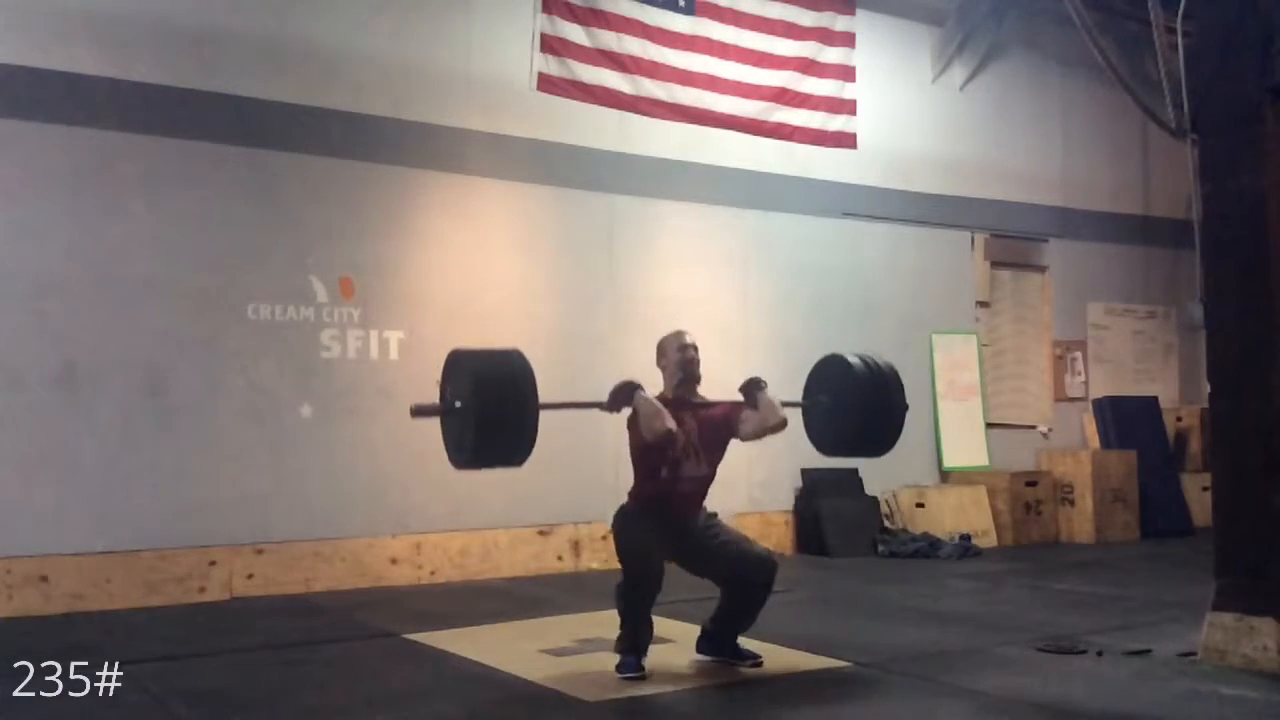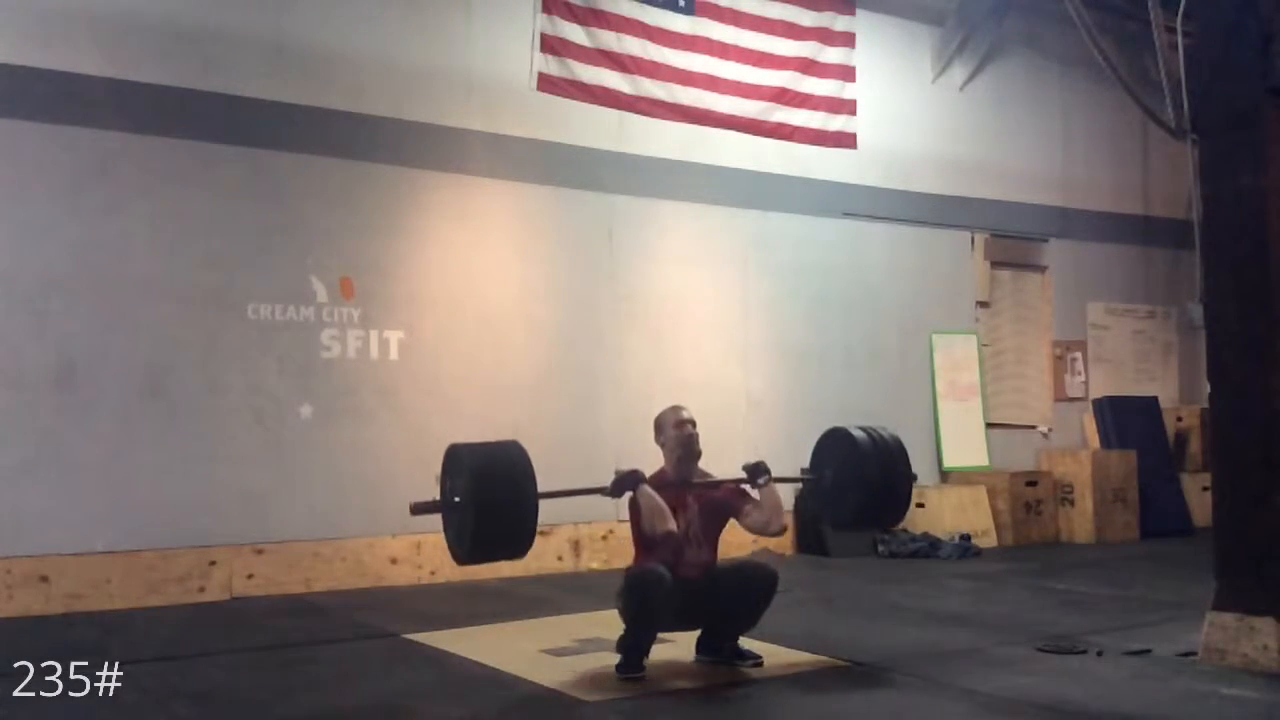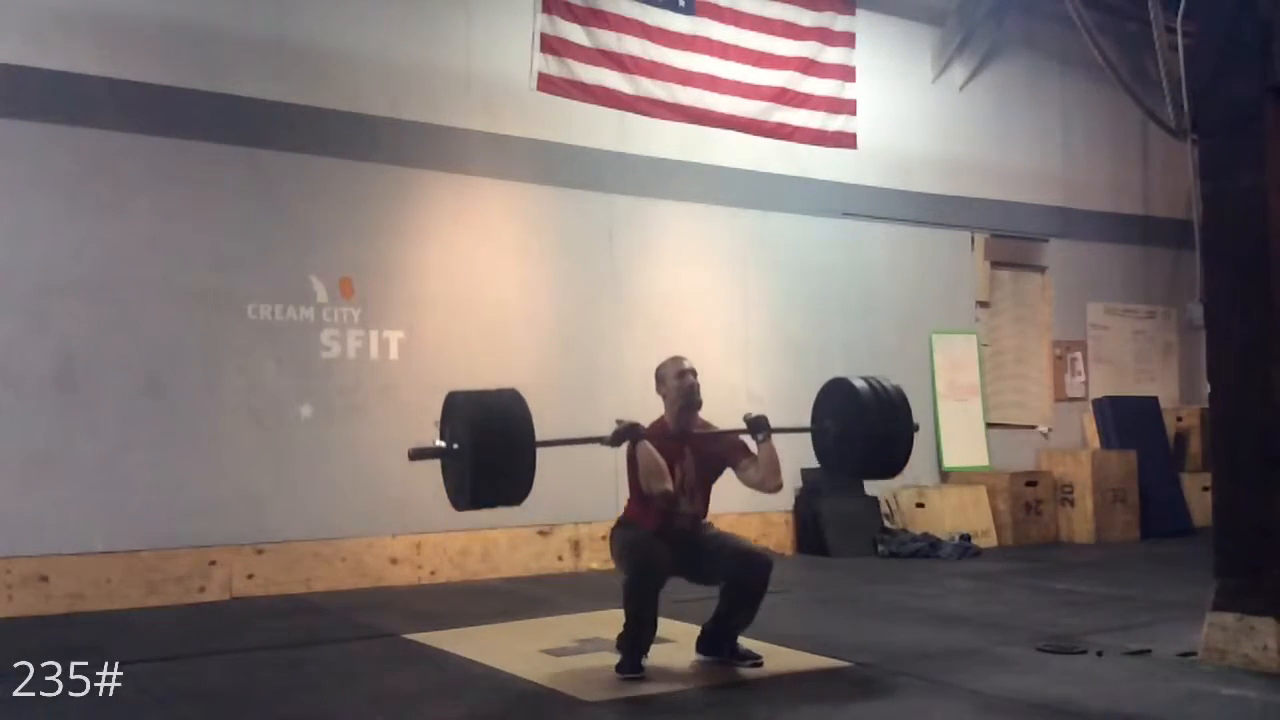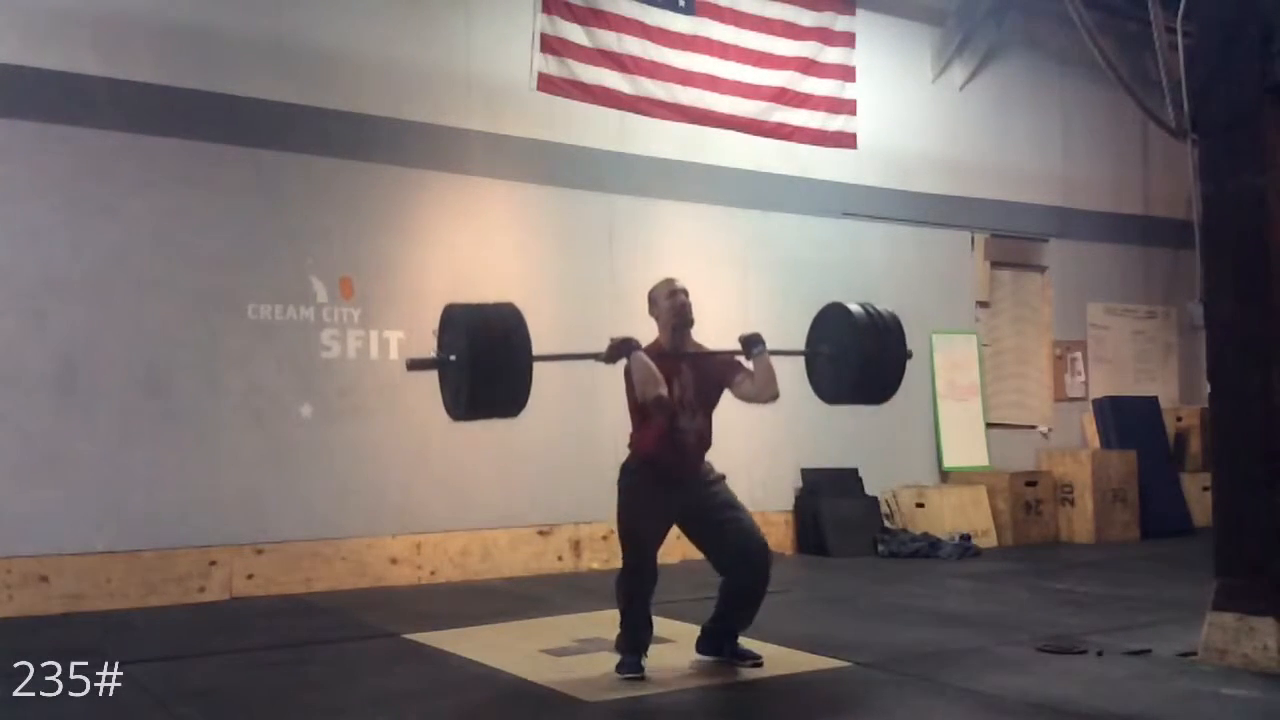
dt=0.4s
person 1, frame 1
left shoulder: (720, 412)
right shoulder: (648, 409)
left elbow: (774, 422)
right elbow: (666, 431)
left wrist: (758, 393)
right wrist: (635, 394)
left hip: (693, 519)
right hip: (644, 516)
left knee: (759, 566)
right knee: (643, 568)
left ankle: (718, 639)
right ankle: (632, 649)
person 1, frame 2
left shoulder: (721, 491)
right shoulder: (648, 492)
left elbow: (775, 524)
right elbow: (666, 532)
left wrist: (762, 480)
right wrist: (638, 486)
left hip: (701, 590)
right hip: (652, 588)
left knee: (762, 576)
right knee: (648, 578)
left ankle: (717, 642)
right ankle: (633, 653)
person 1, frame 3
left shoulder: (719, 440)
right shoulder: (648, 441)
left elbow: (770, 481)
right elbow: (661, 490)
left wrist: (762, 435)
right wrist: (636, 439)
left hip: (692, 537)
right hip: (643, 535)
left knee: (755, 562)
right knee: (647, 560)
left ankle: (718, 640)
right ankle: (632, 650)
person 1, frame 4
left shoulder: (715, 361)
right shoulder: (646, 359)
left elbow: (766, 392)
right elbow: (656, 396)
left wrist: (757, 352)
right wrist: (632, 352)
left hip: (697, 475)
right hip: (647, 476)
left knee: (752, 552)
right knee: (640, 560)
left ankle: (720, 639)
right ankle: (632, 649)
